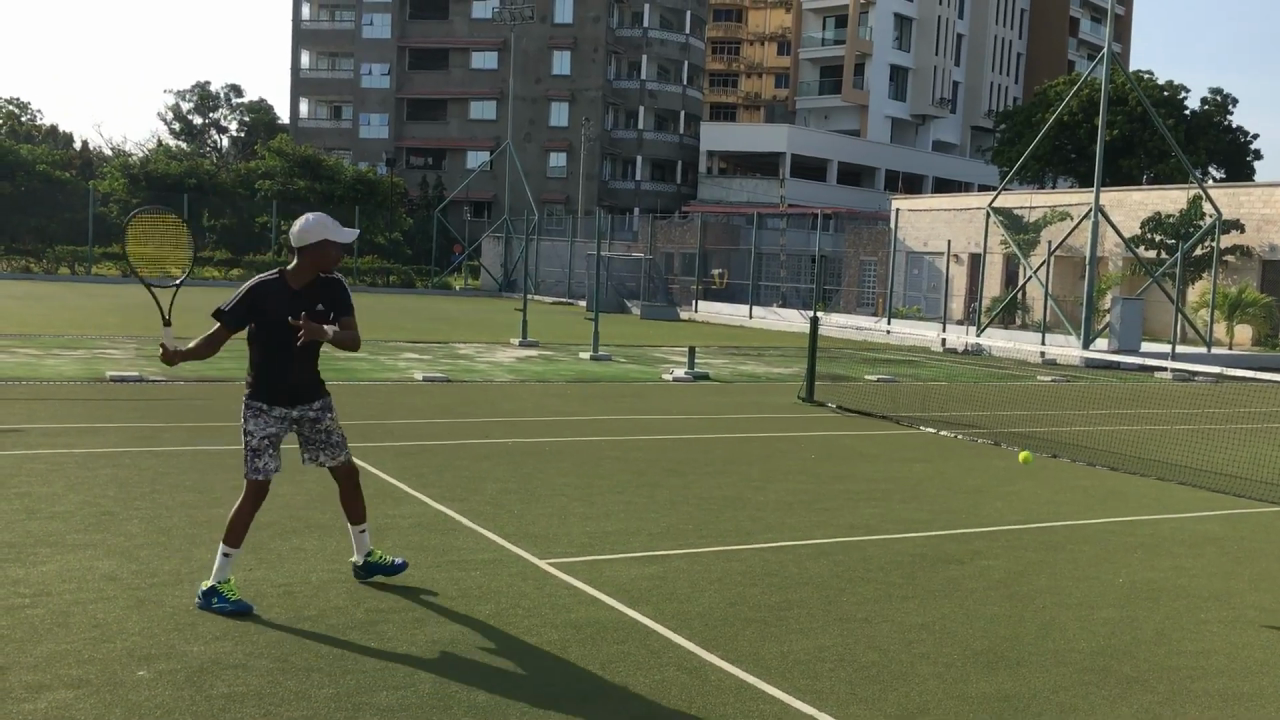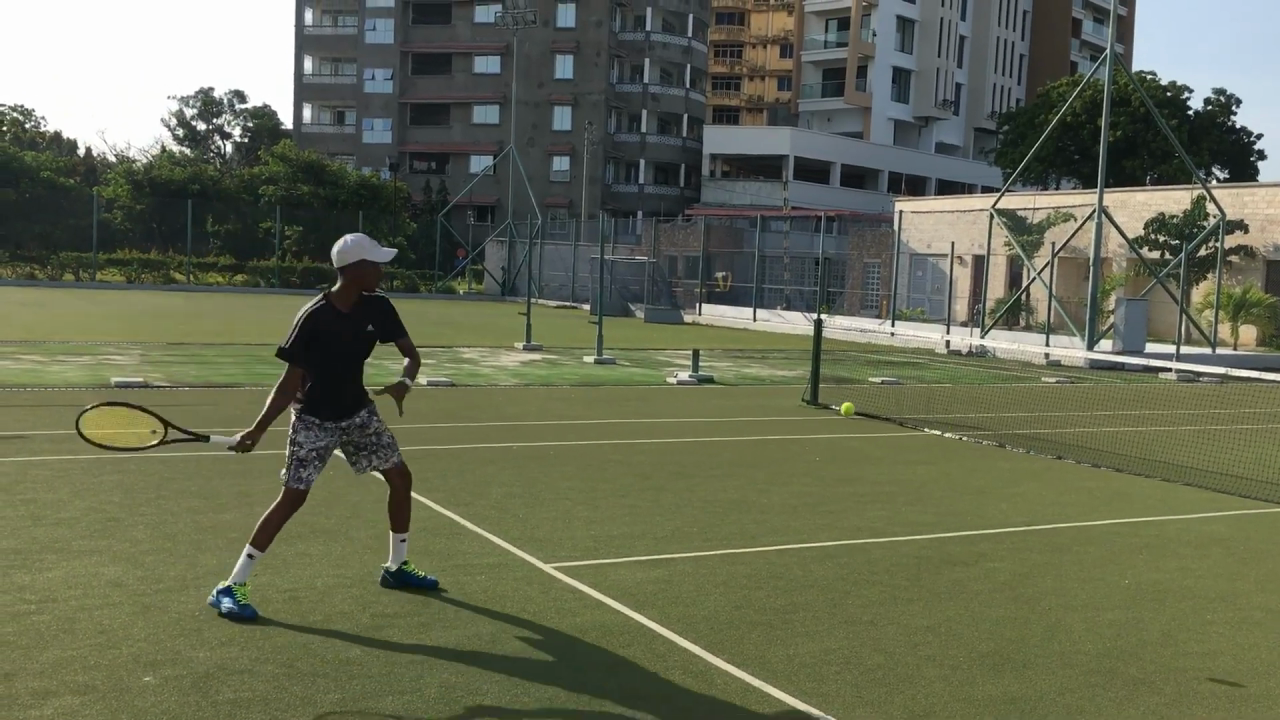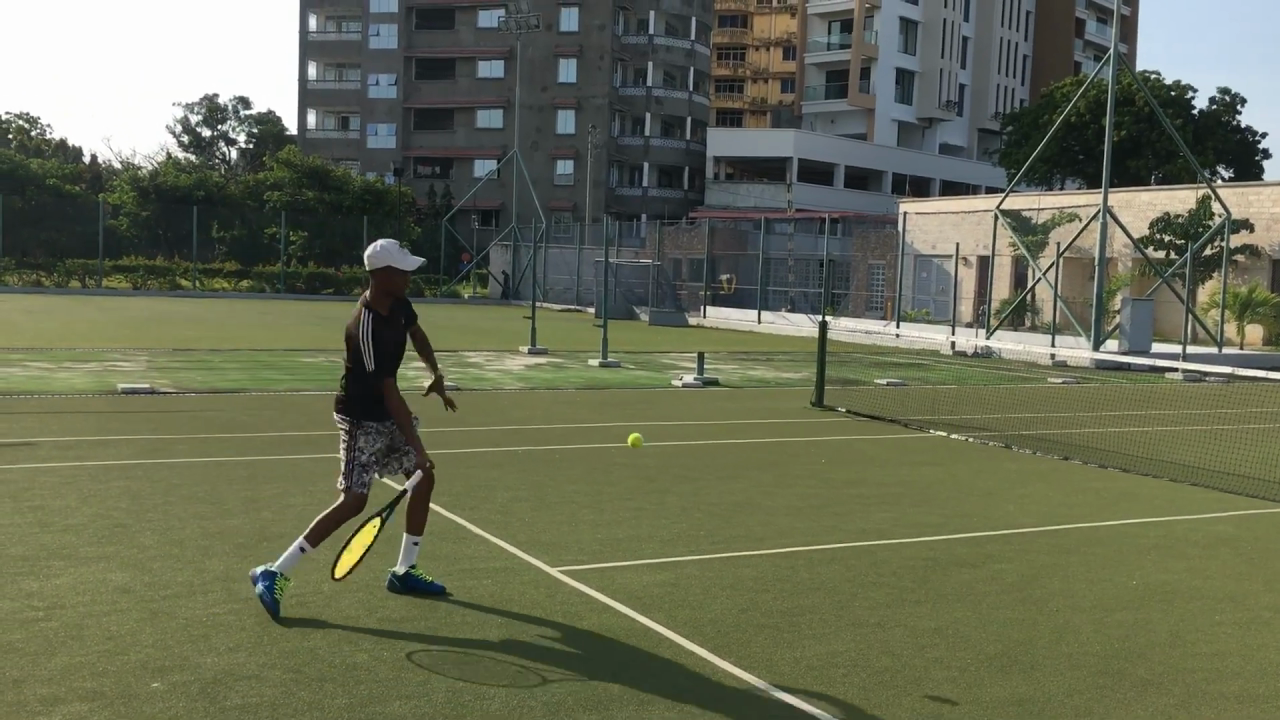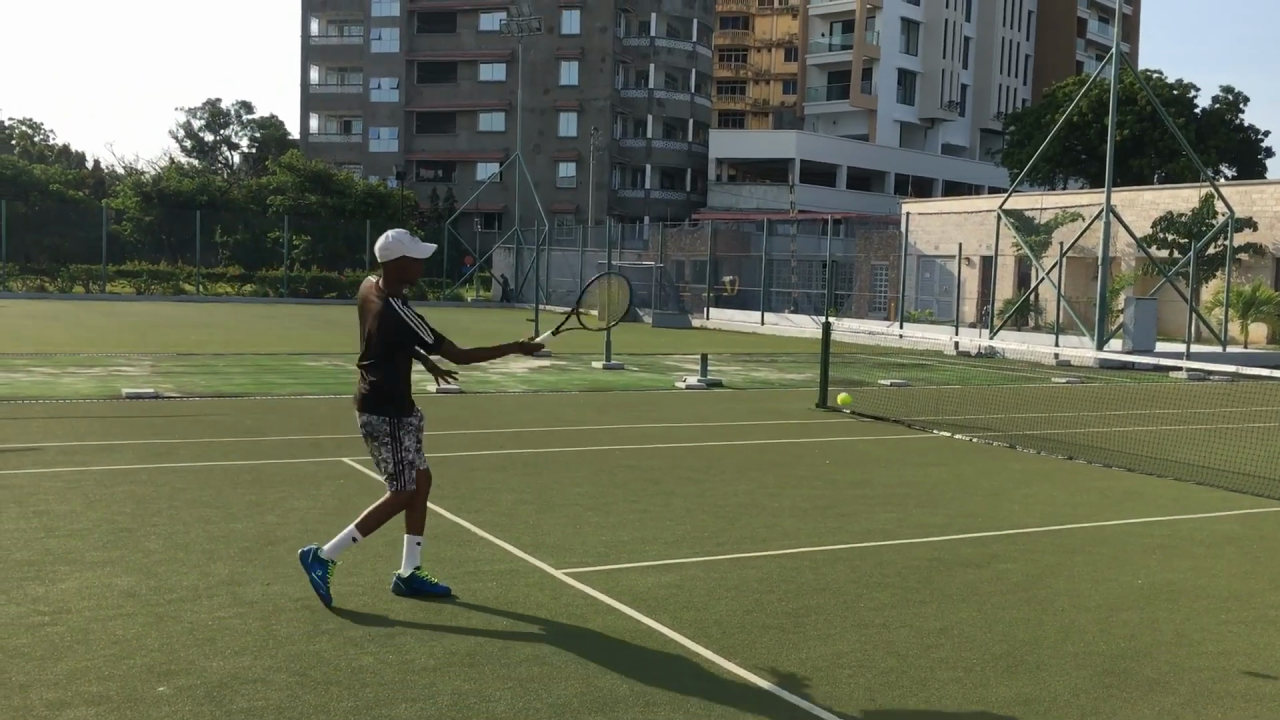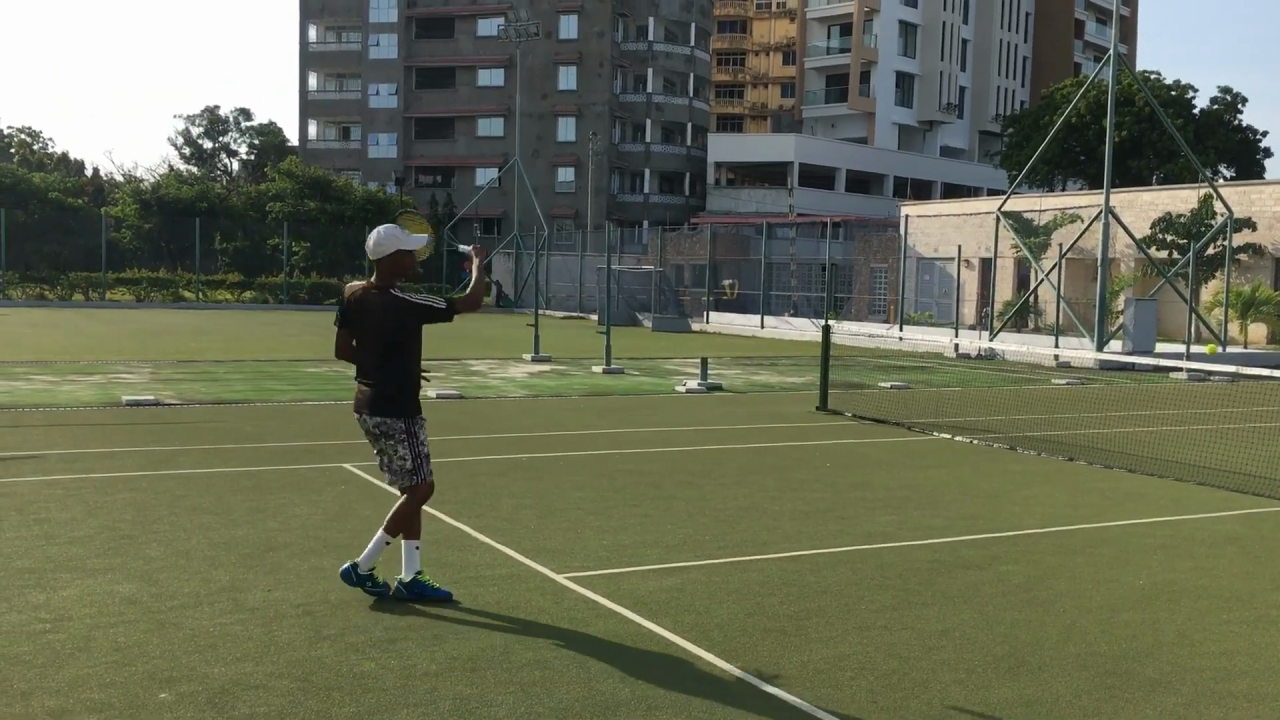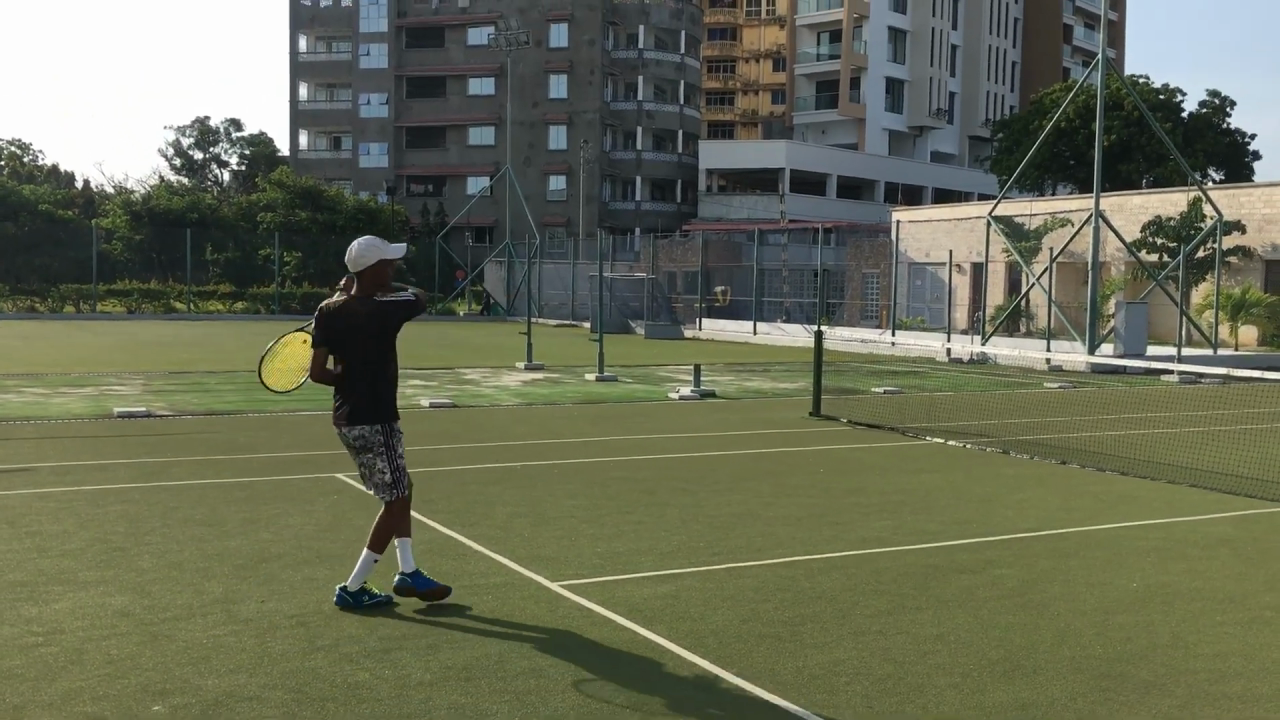
dt=0.2s
person 1, frame 1
left shoulder: (332, 287)
right shoulder: (260, 289)
left elbow: (354, 340)
right elbow: (213, 342)
left wrist: (325, 332)
right wrist: (181, 354)
left hip: (312, 400)
right hip: (265, 404)
left knee: (348, 474)
right knee: (257, 490)
left ankle: (365, 558)
right ankle: (215, 586)
person 1, frame 2
left shoulder: (378, 306)
right shoulder: (313, 317)
left elbow: (411, 355)
right elbow: (290, 383)
left wrist: (404, 382)
right wrist: (257, 430)
left hip: (359, 410)
right hip: (315, 418)
left knee: (401, 479)
right knee: (292, 498)
left ankle: (397, 567)
right ankle: (231, 586)
person 1, frame 3
left shoulder: (397, 303)
right shoulder: (367, 328)
left elbow: (417, 335)
right elbow: (391, 395)
left wrist: (436, 374)
right wrist: (417, 449)
left hip: (390, 413)
right hip: (361, 418)
left knee: (424, 481)
right knee: (352, 502)
left ankle: (404, 571)
right ankle: (274, 573)
person 1, frame 4
left shoulder: (369, 287)
right shoulder: (397, 313)
right elbow: (456, 355)
left wrist: (424, 360)
right wrist: (514, 348)
left hip: (383, 405)
right hip: (385, 413)
left knee: (420, 482)
right knee: (403, 496)
left ankle: (409, 574)
right ankle: (323, 555)
person 1, frame 5
left shoulder: (352, 295)
right shoulder: (404, 305)
left elbow: (342, 350)
right elbow: (471, 303)
right wrist: (477, 262)
left hip: (370, 406)
right hip: (397, 412)
left knee: (412, 488)
right knee: (420, 490)
left ankle: (409, 577)
right ankle: (361, 567)
person 1, frame 6
left shoulder: (327, 312)
right shoulder: (387, 309)
left elbow: (318, 374)
right elbow: (418, 294)
right wrist: (385, 286)
left hip: (347, 418)
right hip: (375, 422)
left knee: (396, 495)
right knee: (397, 500)
left ankle: (408, 573)
right ankle: (353, 588)
